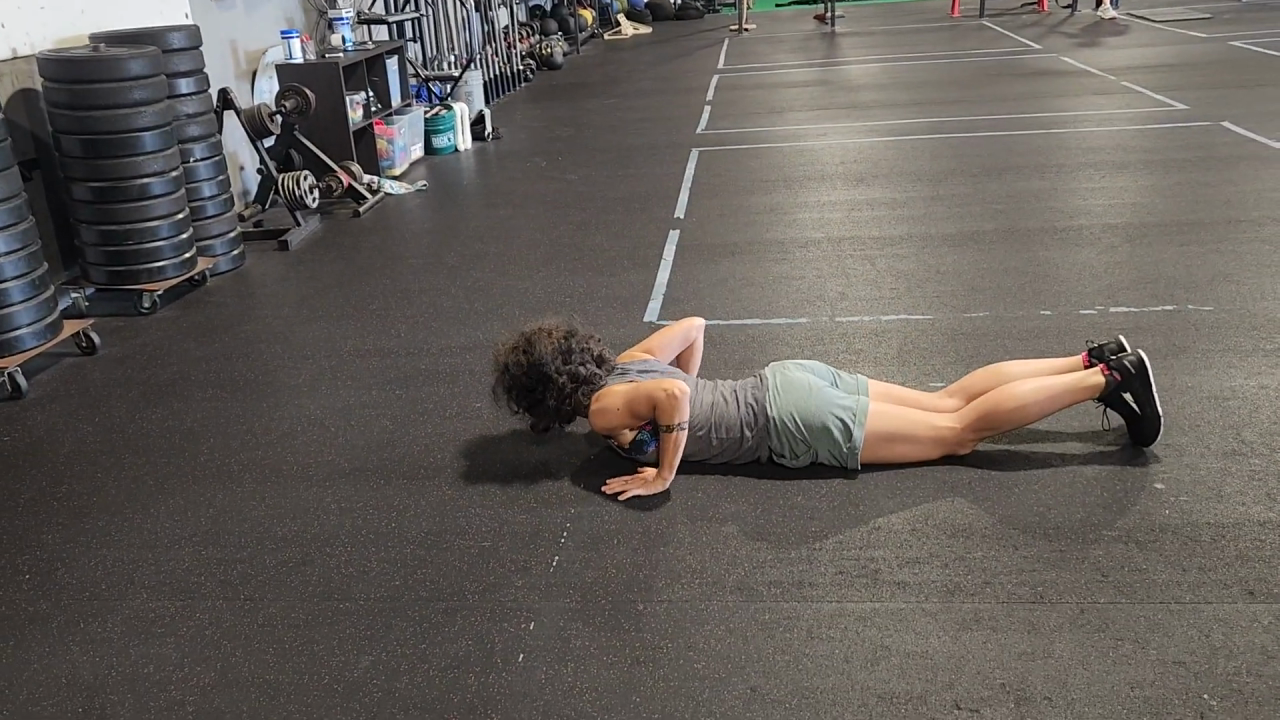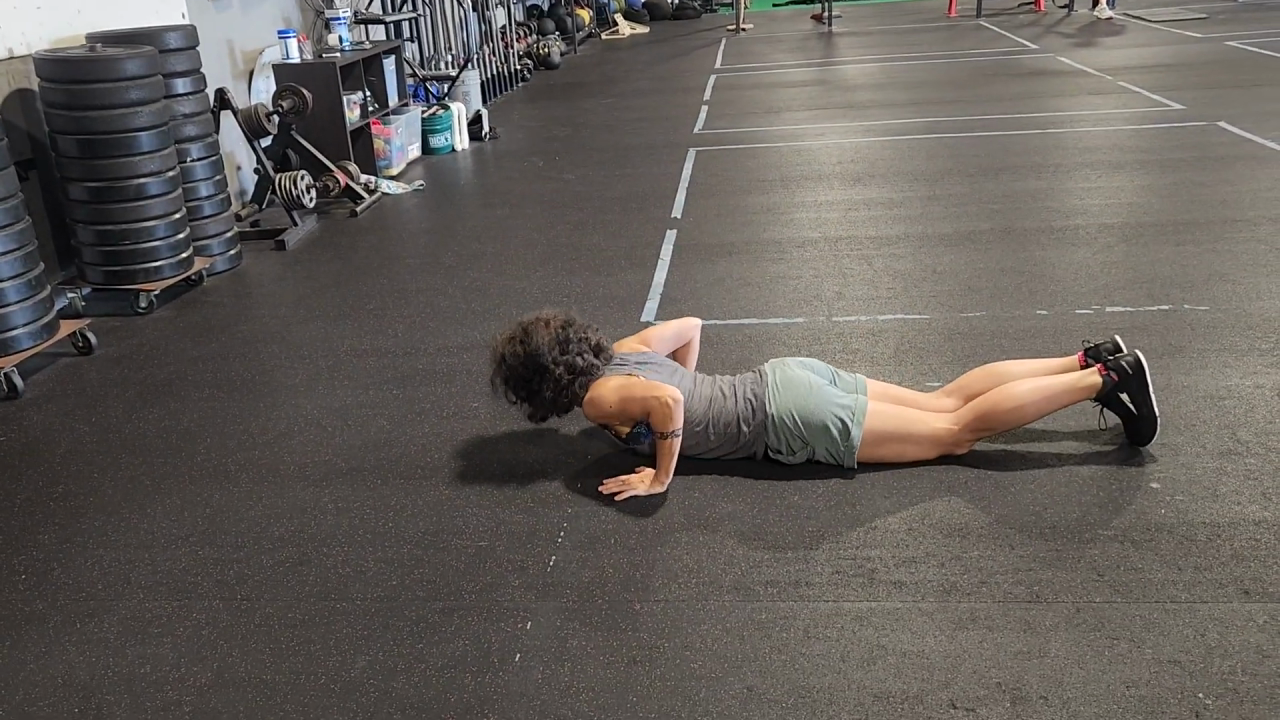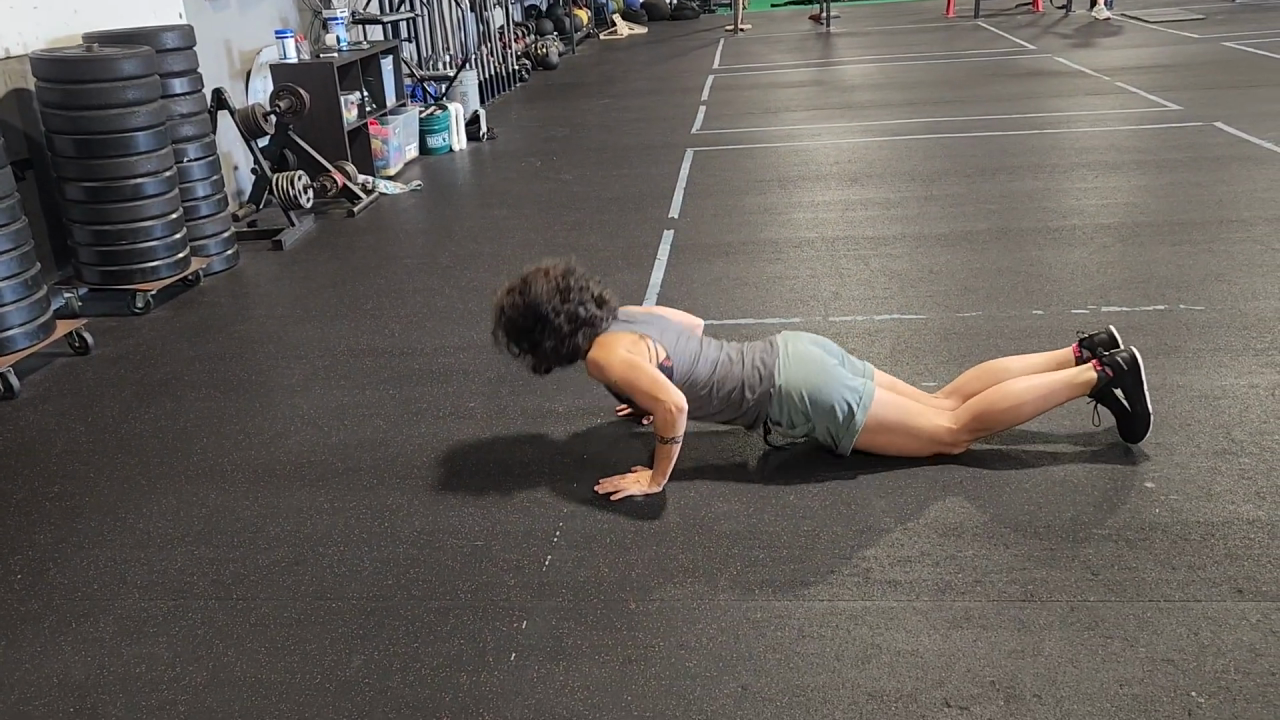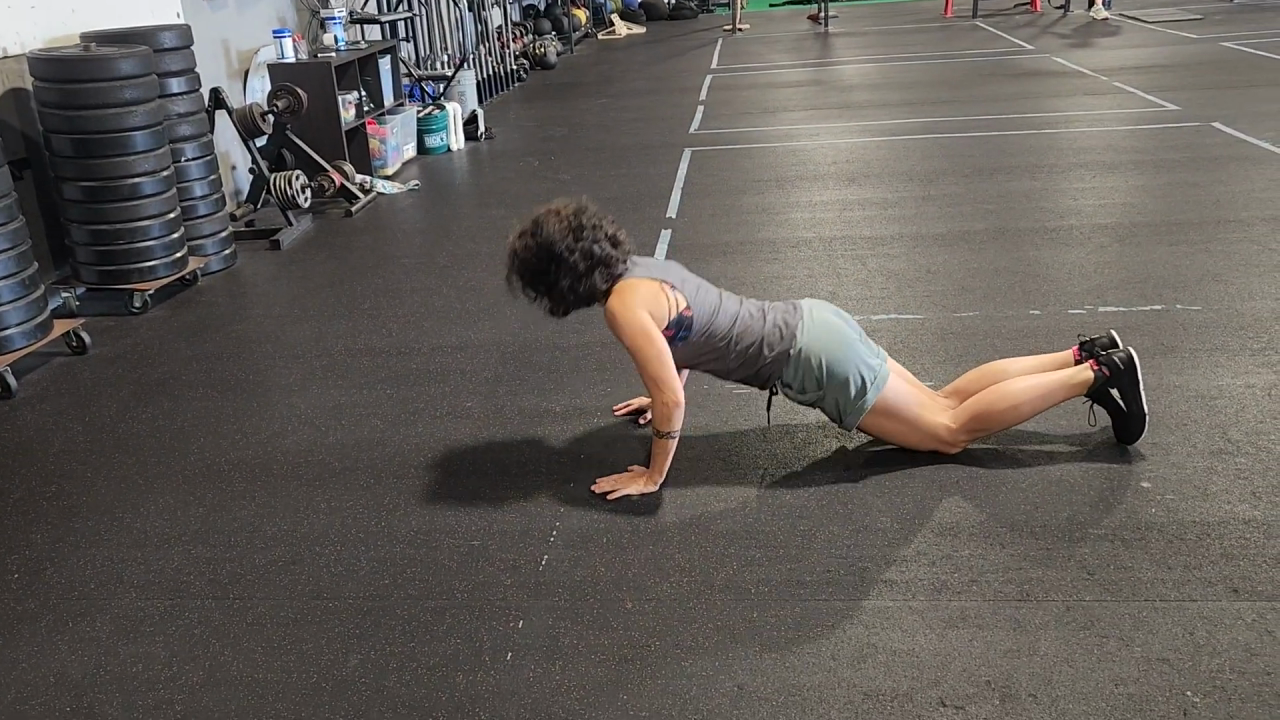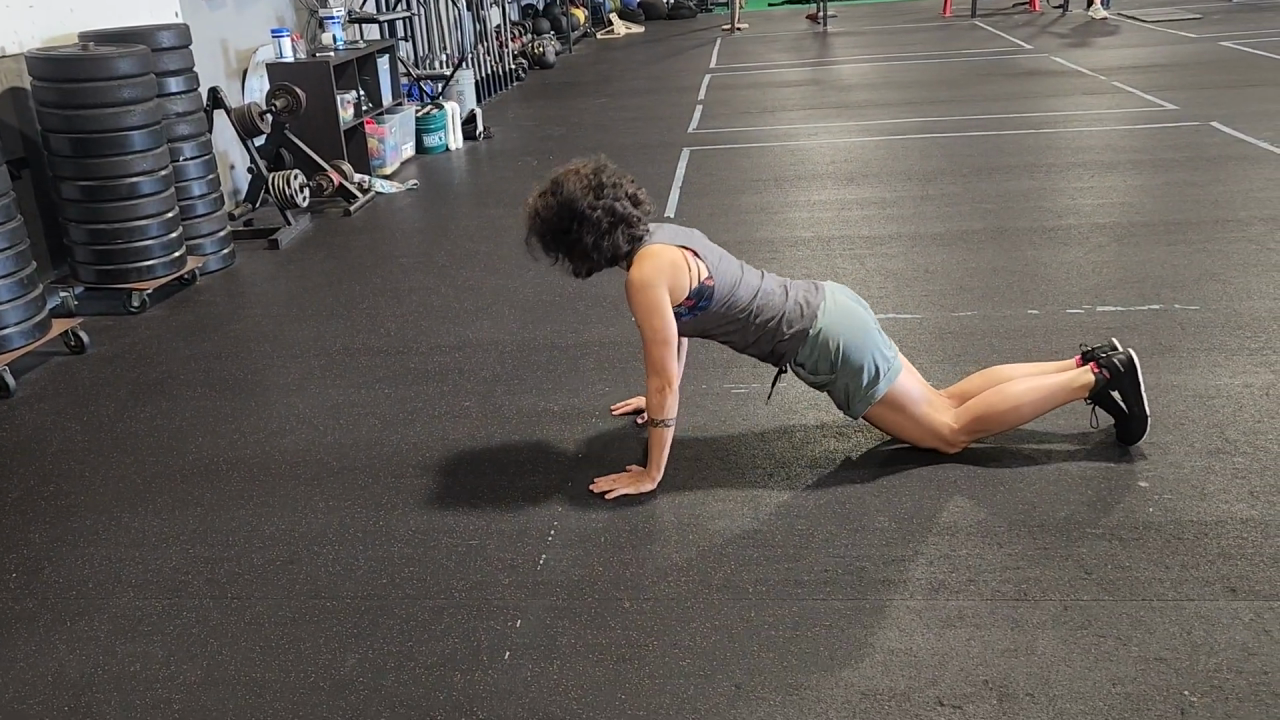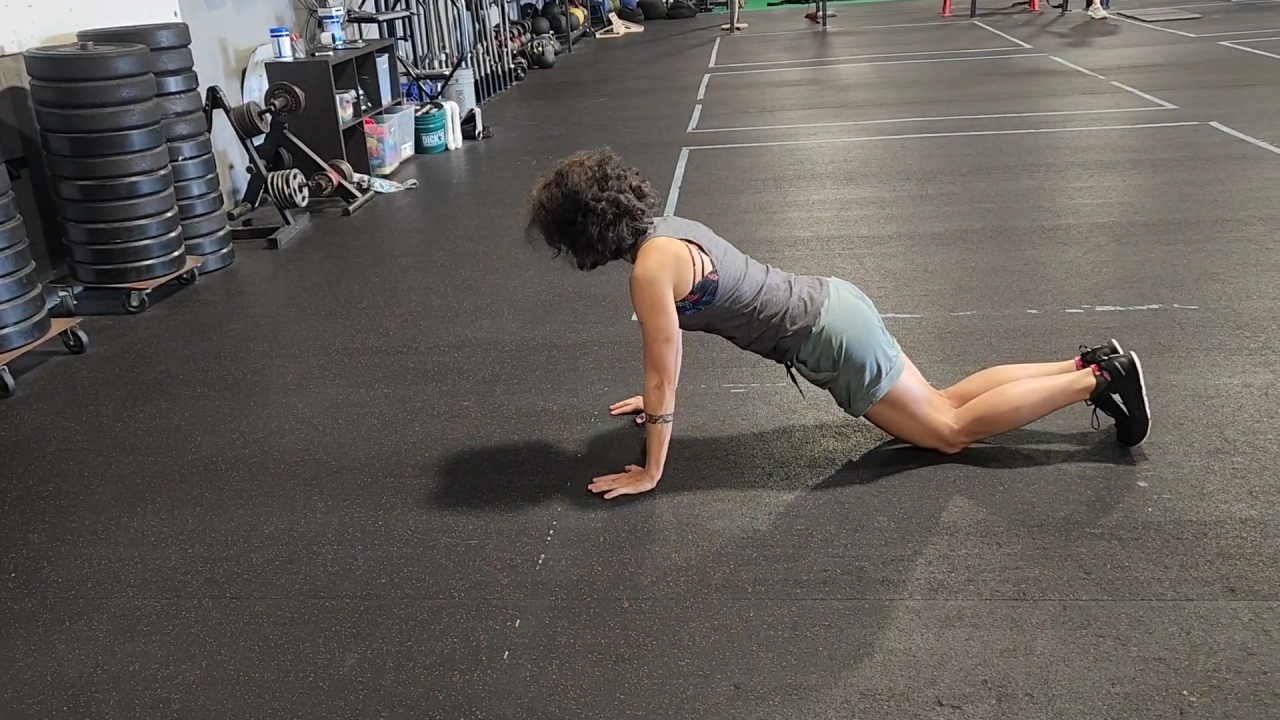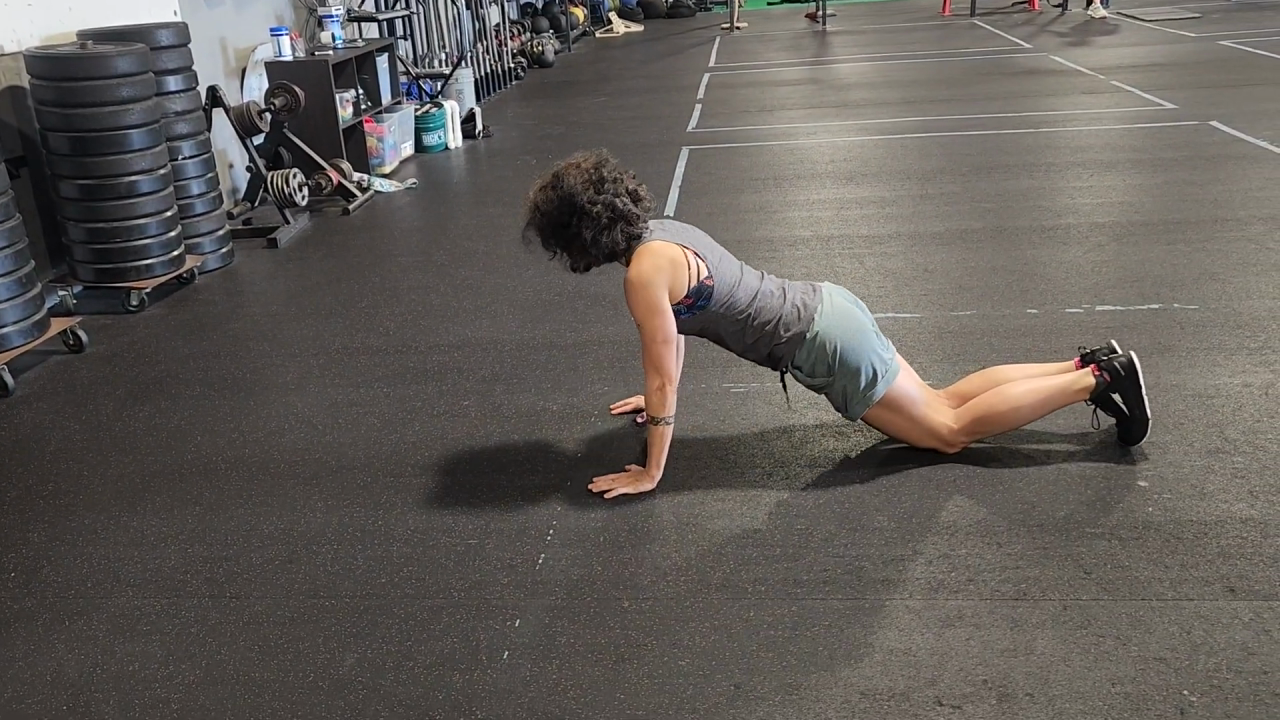
dt=0.2s
person 1, frame 1
left shoulder: (603, 409)
right shoulder: (621, 365)
left elbow: (673, 396)
right elbow: (694, 324)
left wrist: (664, 473)
left hip: (791, 418)
right hip: (791, 380)
left knee: (959, 431)
right knee: (949, 402)
left ankle: (1105, 380)
right ankle: (1097, 361)
person 1, frame 2
left shoulder: (598, 397)
right shoulder: (618, 352)
left elbow: (668, 407)
right elbow: (692, 324)
left wrist: (660, 478)
left hip: (790, 416)
right hip: (790, 377)
left knee: (956, 431)
right knee: (945, 401)
left ankle: (1103, 381)
right ankle: (1093, 361)
person 1, frame 3
left shoulder: (604, 353)
right shoulder: (622, 315)
left elbow: (675, 410)
left wrist: (656, 478)
right wrist: (655, 399)
left hip: (799, 390)
right hip: (797, 353)
left knee: (953, 431)
right knee: (944, 401)
left ankle: (1096, 378)
right ankle: (1086, 355)
person 1, frame 4
left shoulder: (623, 303)
right shoulder: (637, 266)
left elbow: (673, 400)
left wrist: (654, 476)
right wrist: (659, 401)
left hip: (811, 357)
right hip: (812, 324)
left knee: (950, 431)
right knee: (943, 400)
left ankle: (1092, 378)
right ankle: (1087, 356)
person 1, frame 5
left shoulder: (646, 271)
right shoulder: (657, 235)
left elbow: (665, 382)
right elbow: (679, 329)
left wrist: (651, 475)
right wrist: (657, 400)
left hip: (825, 339)
right hip: (826, 308)
left knee: (950, 431)
right knee: (944, 403)
left ankle: (1096, 378)
right ankle: (1090, 363)
person 1, frame 6
left shoulder: (651, 264)
right shoulder: (661, 228)
left elbow: (661, 375)
right elbow: (679, 324)
left wrist: (650, 474)
right wrist: (656, 399)
left hip: (828, 336)
right hip: (830, 304)
left knee: (952, 432)
right knee: (944, 404)
left ankle: (1096, 381)
right ankle: (1090, 365)
person 1, frame 7
left shoulder: (643, 269)
right shoulder: (657, 231)
left elbow: (665, 378)
right elbow: (678, 323)
left wrist: (650, 474)
right wrist: (660, 396)
left hip: (823, 341)
right hip: (823, 308)
left knee: (952, 431)
right knee: (944, 402)
left ankle: (1097, 379)
right ankle: (1090, 365)
